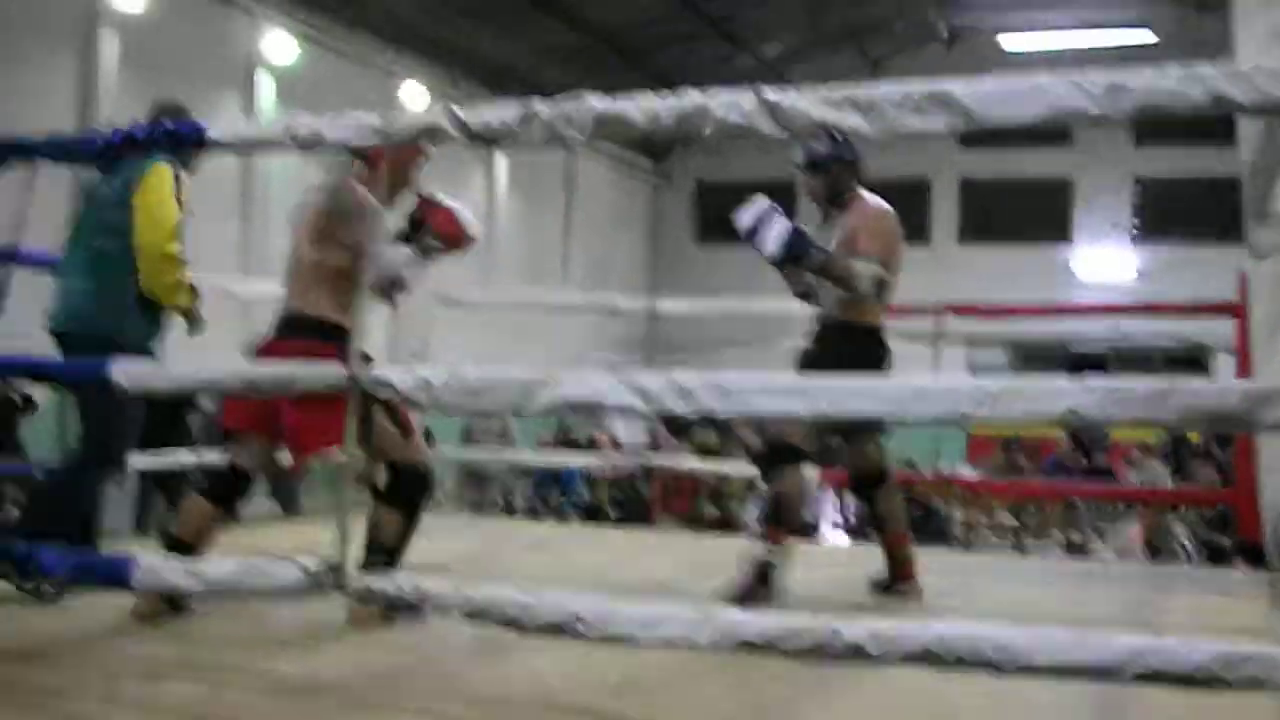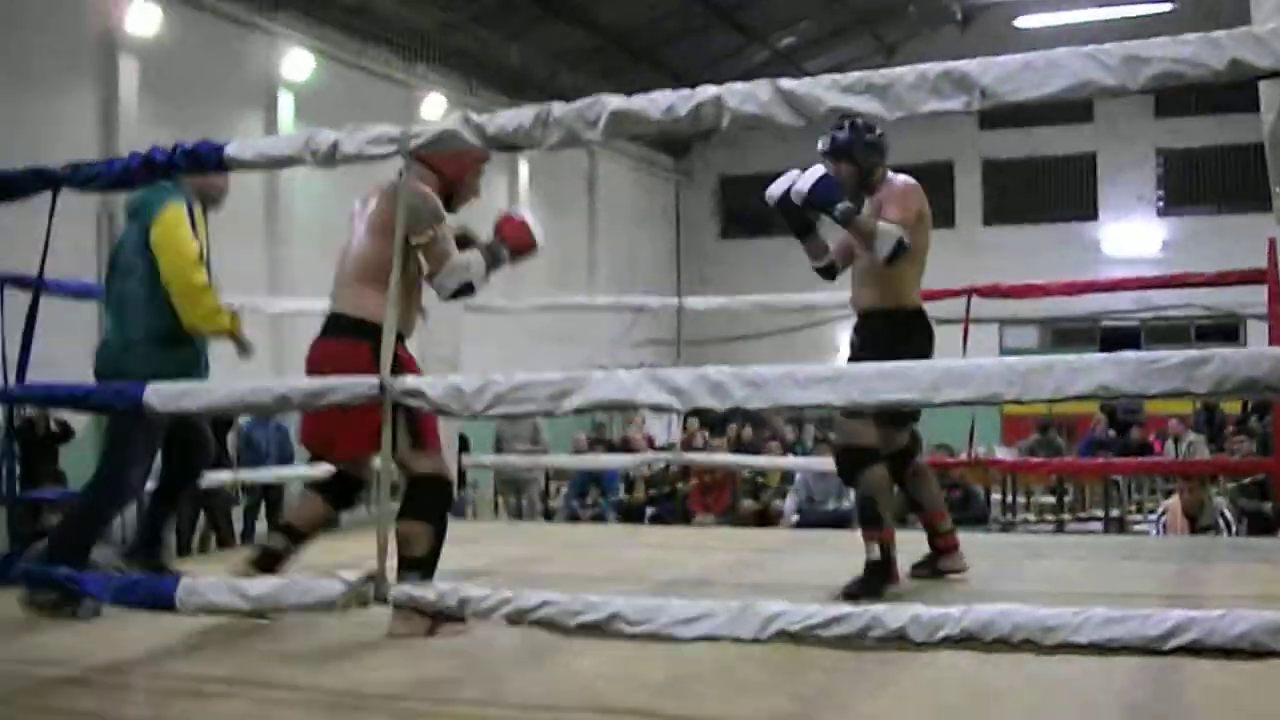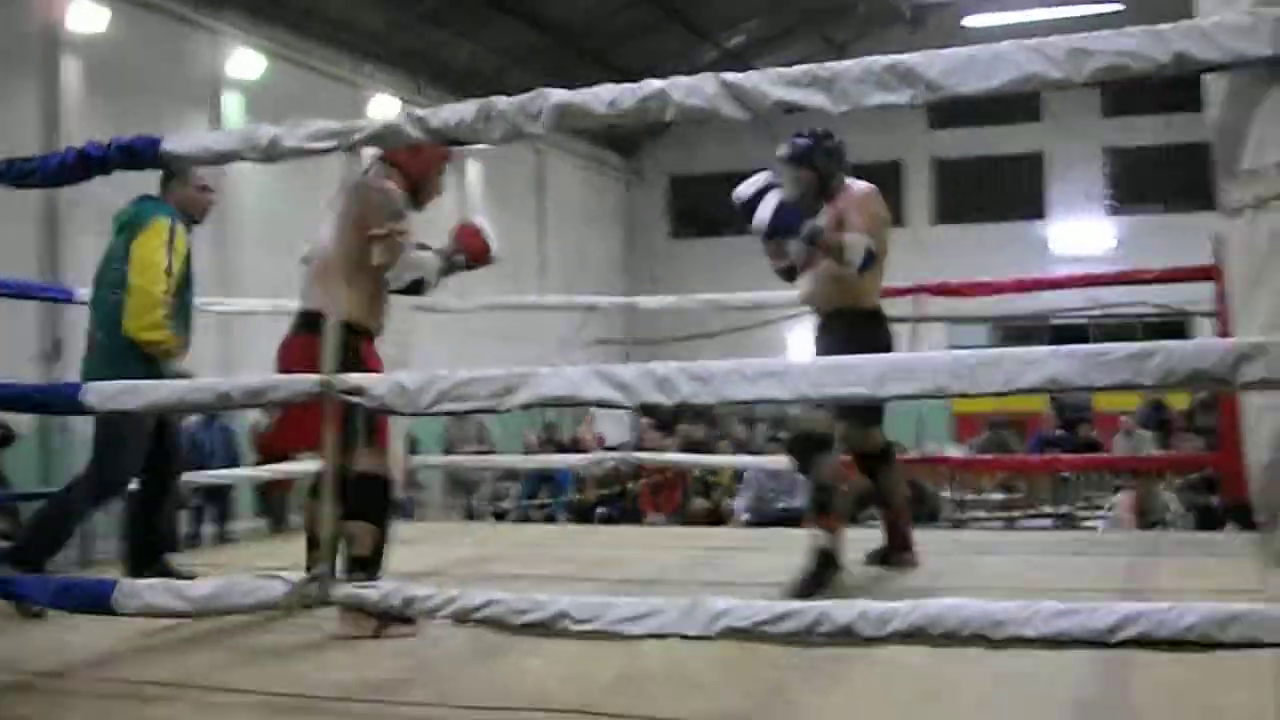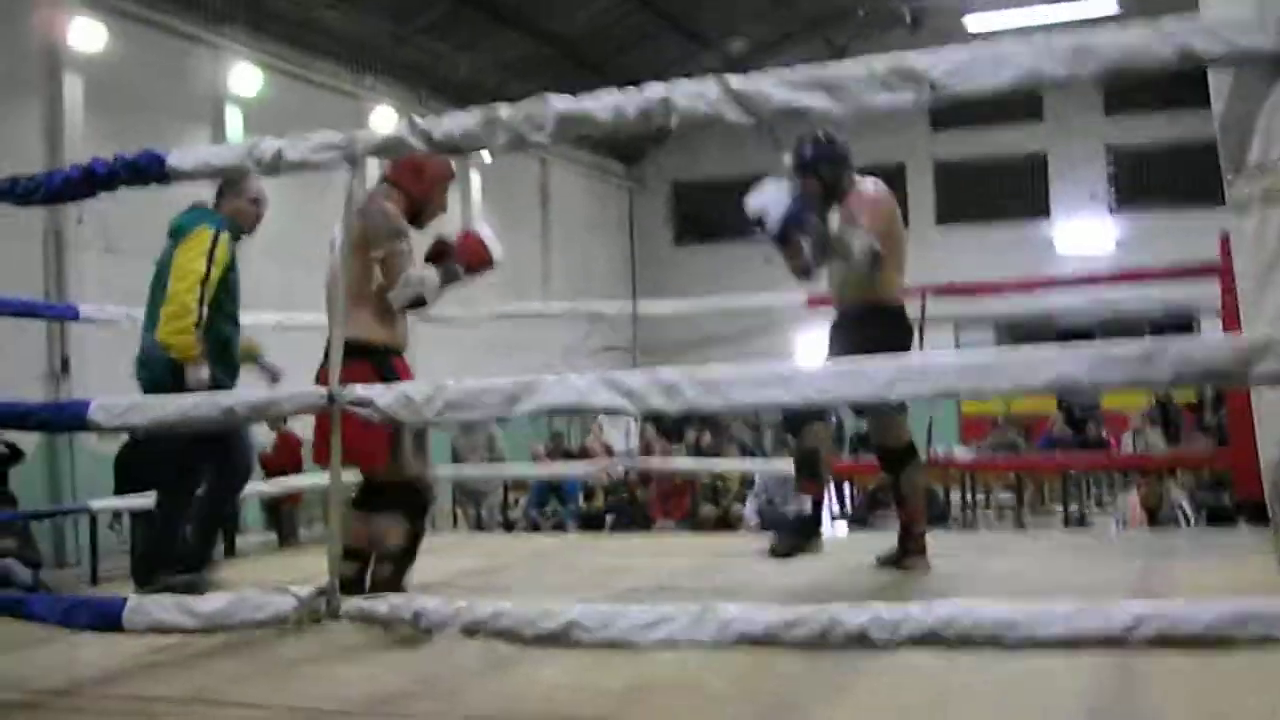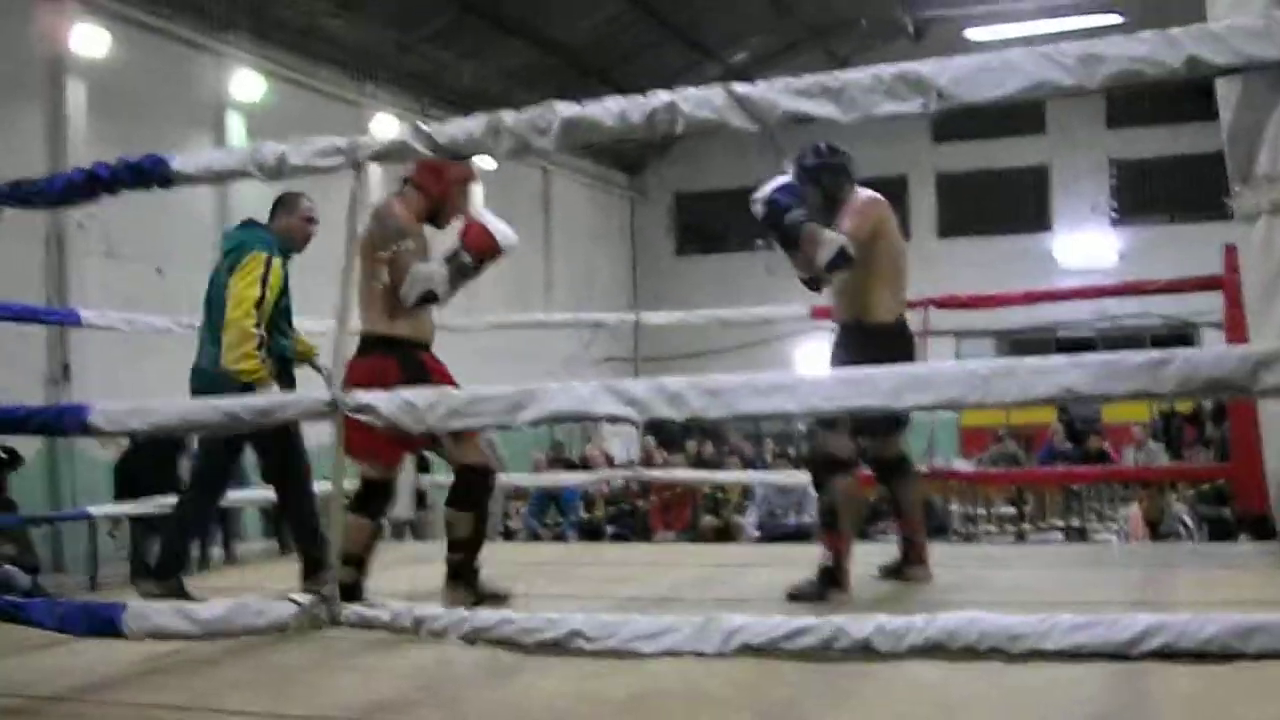
dt=0.2s
person 1, frame 1
left shoulder: (327, 198)
right shoulder: (352, 195)
right elbow: (378, 275)
left wrist: (411, 239)
right wrist: (431, 242)
left hip: (285, 346)
right hip: (324, 351)
left knee: (237, 473)
right knee: (411, 465)
left ankle: (159, 586)
right ankle: (375, 593)
person 1, frame 2
left shoulder: (378, 198)
right shoulder: (416, 198)
right elbow: (453, 280)
left wrist: (461, 252)
right wrist: (499, 250)
left hip: (334, 345)
right hip: (368, 353)
left knee: (350, 474)
right knee: (430, 477)
left ankle: (264, 565)
right ankle: (414, 605)
person 1, frame 3
left shoulder: (350, 195)
right shoulder: (382, 194)
right elbow: (405, 276)
left wrist: (428, 257)
right wrist: (457, 256)
left hip: (308, 339)
right hip: (339, 346)
left knee: (347, 467)
right knee: (370, 473)
left ankle: (318, 578)
right ankle: (359, 607)
person 1, frame 4
left shoulder: (363, 220)
right shoulder: (382, 217)
right elbow: (406, 293)
left wrist: (436, 267)
right wrist: (457, 267)
left hip: (347, 365)
right hip: (371, 367)
left knee: (384, 481)
right knee: (411, 484)
left ankle: (349, 589)
right ankle: (379, 592)
person 1, frame 5
left shoulder: (403, 225)
right shoulder: (393, 218)
left elbow: (425, 286)
right elbow: (418, 290)
left wrist: (469, 259)
right wrist: (469, 256)
left hip: (376, 362)
right hip: (399, 362)
left knee: (375, 486)
right knee: (475, 463)
left ankle: (347, 595)
right ankle: (460, 582)
person 2, frame 1
left shoulder: (872, 214)
right shoulder: (843, 221)
left elbow: (875, 286)
right elbow: (812, 291)
left wrist: (812, 253)
right wrist: (778, 251)
left hip: (849, 345)
right hip: (845, 346)
left knee: (781, 445)
right knee: (868, 465)
left ankle: (767, 570)
right ankle: (901, 572)
person 2, frame 2
left shoulder: (901, 191)
right shoulder: (870, 203)
left elbow: (891, 249)
right elbow: (829, 267)
left wrist: (838, 207)
right wrist: (803, 225)
left hip: (894, 331)
right hip: (881, 332)
left knee: (856, 442)
right knee: (897, 445)
left ankle: (881, 565)
right ankle: (945, 550)
person 2, frame 3
left shoulder: (859, 197)
right shoulder: (827, 210)
left elbow: (862, 258)
right elbow: (789, 270)
left wrist: (801, 229)
right wrist: (770, 226)
left hip: (855, 332)
right hip: (843, 334)
left knee: (812, 434)
right knee: (869, 444)
left ankle: (827, 557)
right ankle: (900, 544)
person 2, frame 4
left shoulder: (871, 197)
right shoulder: (843, 212)
left elbow: (868, 257)
right elbow: (804, 268)
left wrist: (809, 222)
right wrist: (781, 228)
left hip: (876, 326)
right hip: (860, 327)
left knee: (809, 402)
right knee: (892, 439)
left ankle: (809, 519)
right ankle: (913, 546)
person 2, frame 5
left shoulder: (864, 205)
right shoulder: (857, 213)
left elbow: (835, 257)
right elbow: (815, 277)
left wrist: (794, 215)
right wrist: (785, 231)
left hip: (872, 343)
right hip: (875, 344)
left knee: (832, 448)
right knee: (887, 450)
left ankle: (834, 572)
right ankle: (914, 557)
person 3, frame 1
left shoulder: (117, 172)
right shoulder: (158, 172)
right elbow: (159, 252)
left wrist: (173, 299)
right wrist: (185, 302)
left hip: (87, 322)
right hip: (113, 328)
left knee: (106, 438)
right knee: (107, 445)
left ankle: (74, 540)
right ankle: (32, 543)
person 3, frame 2
left shoulder: (147, 215)
right shoulder: (174, 209)
right elbow: (189, 284)
right wrist: (231, 326)
left hip: (160, 366)
right hip: (147, 367)
left knee: (190, 453)
right knee: (121, 476)
left ankle: (146, 553)
right ankle: (51, 579)
person 3, frame 3
left shoulder: (138, 228)
right shoulder: (163, 225)
right elbow: (149, 293)
left wrist: (169, 350)
right wrist: (171, 352)
left hip: (121, 367)
right hip: (131, 370)
left knee: (163, 463)
right knee: (109, 477)
left ankle: (148, 561)
person 3, frame 4
left shoulder: (207, 237)
right shoulder: (210, 234)
right elbow: (183, 297)
left wrist: (251, 356)
right wrist: (192, 360)
left hip: (166, 374)
right hip: (190, 375)
left knee: (179, 477)
right knee: (232, 469)
left ankle: (157, 570)
right ankle: (181, 566)
person 3, frame 5
left shoulder: (247, 250)
right shoulder: (261, 257)
right elbow: (243, 321)
left wrist: (307, 353)
right wrist: (262, 379)
left hip: (215, 384)
right hip: (247, 386)
left knee: (206, 485)
right knee: (293, 479)
left ankle: (164, 575)
right ankle: (315, 572)
